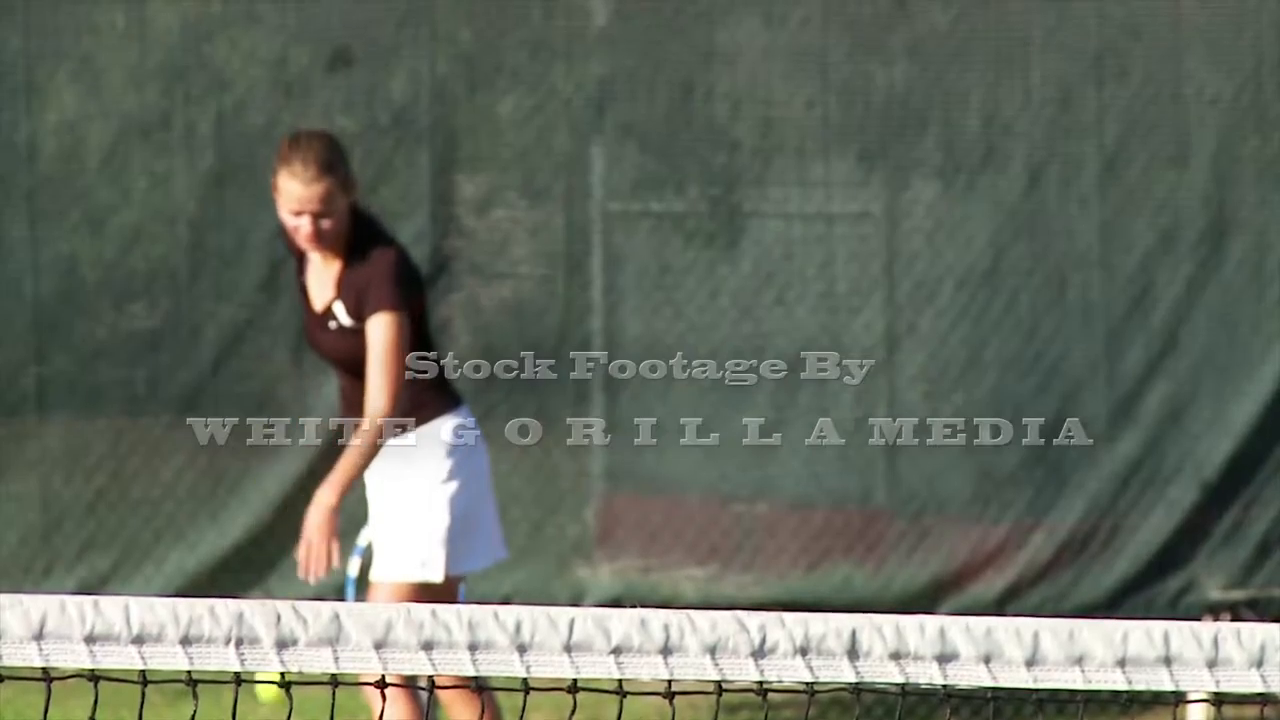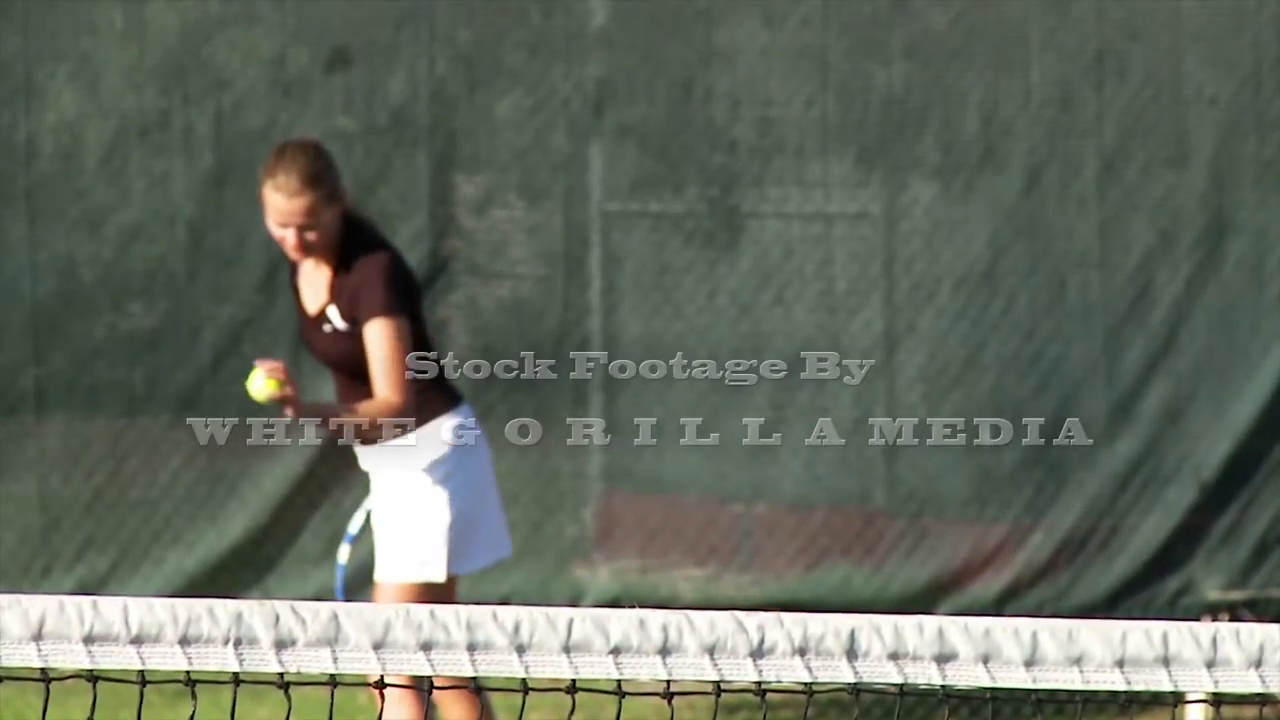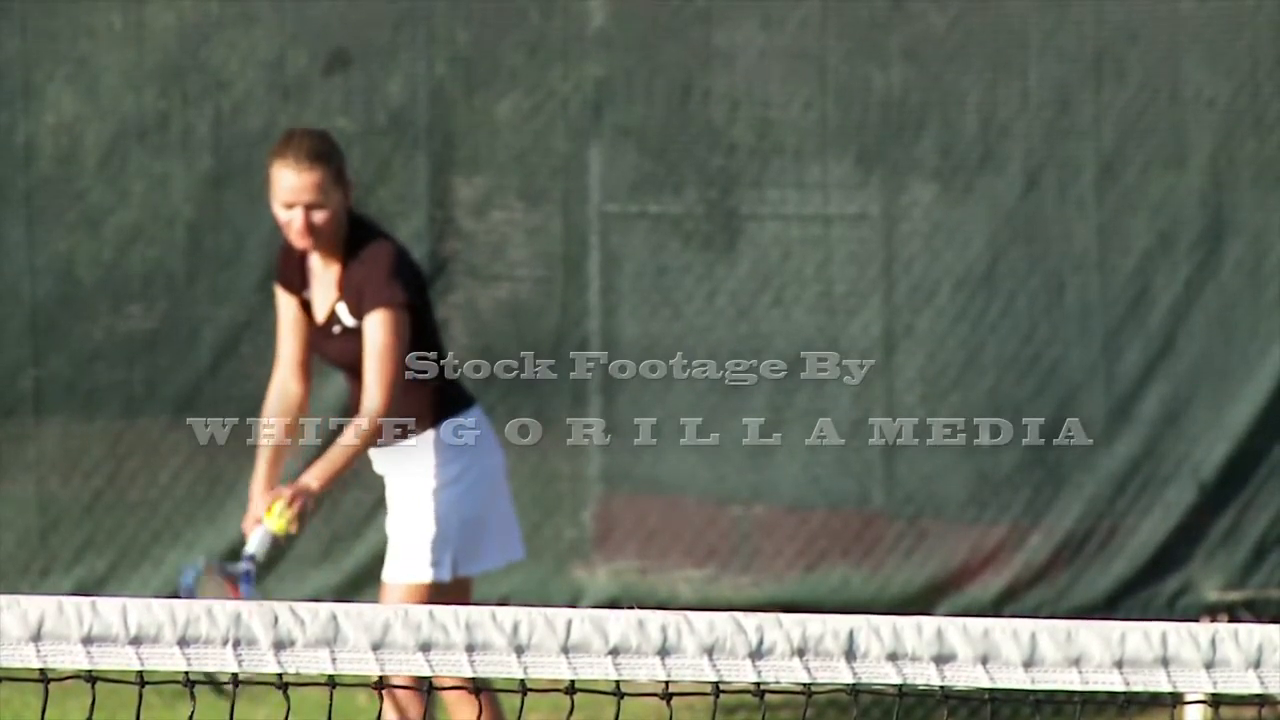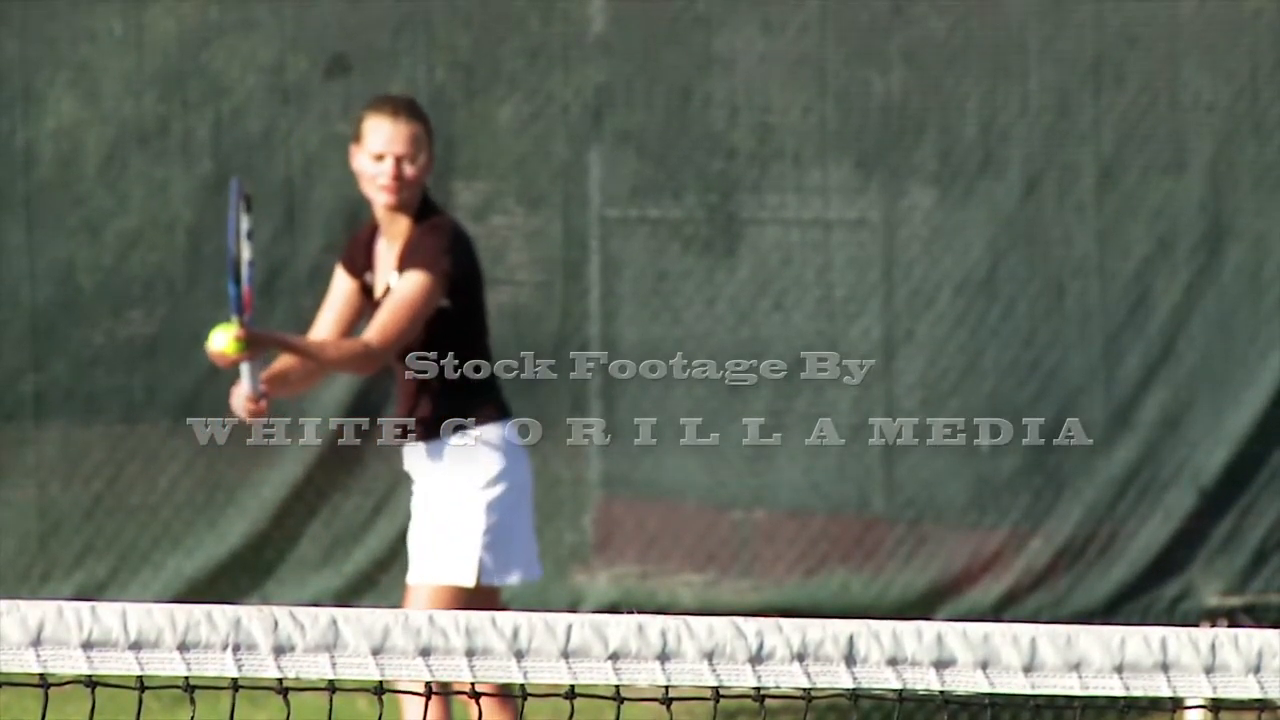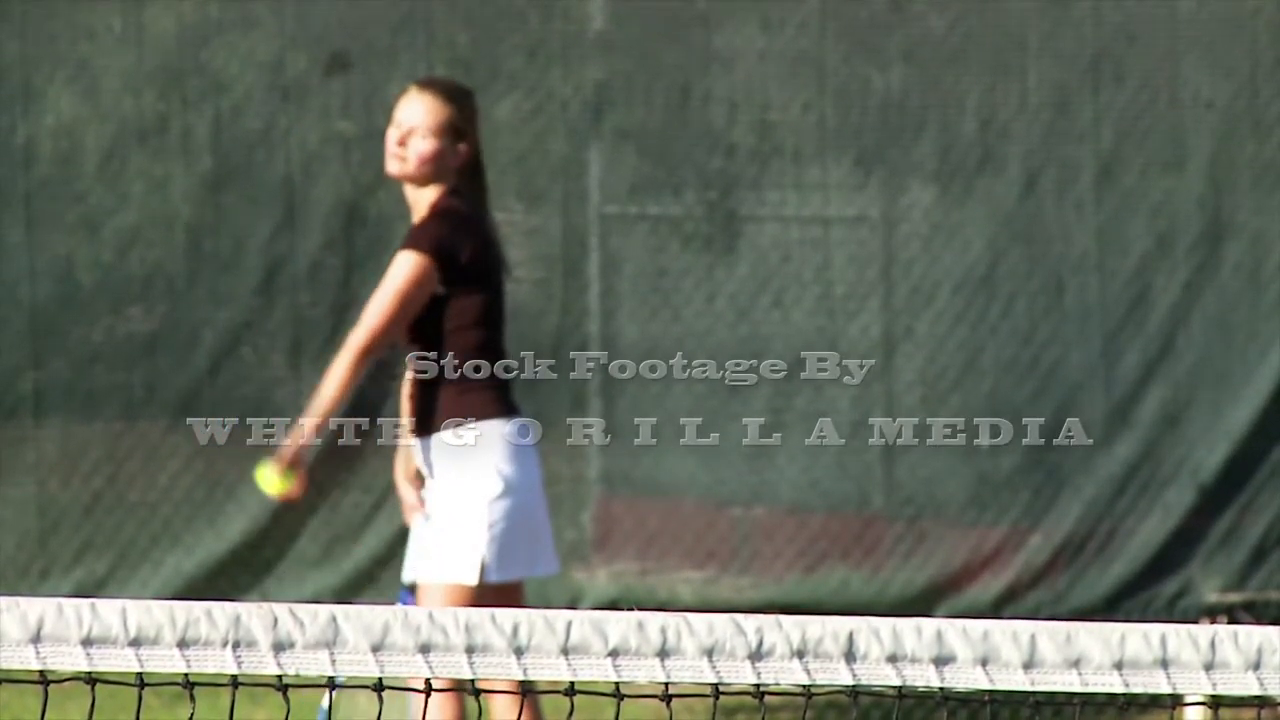
dt=1s
person 1, frame 1
left shoulder: (383, 268)
right shoulder: (304, 242)
left elbow: (384, 410)
left wrist: (326, 503)
left hip: (431, 454)
right hip: (392, 457)
person 1, frame 2
left shoulder: (374, 271)
right shoulder: (302, 248)
left elbow: (395, 403)
left wrist: (310, 413)
left hip: (431, 449)
right hip: (390, 457)
person 1, frame 3
left shoulder: (380, 267)
right shoulder: (294, 260)
left elbow: (376, 410)
right elbow: (289, 379)
left wrist: (310, 485)
right wrist: (262, 481)
left hip: (444, 452)
right hip: (405, 457)
person 1, frame 4
left shoulder: (440, 244)
right shoulder: (365, 246)
left elbow: (369, 353)
right elbow: (317, 351)
left wrist: (269, 339)
right wrist: (260, 384)
left hip: (472, 458)
right hip: (437, 460)
person 1, frame 5
left shoulder: (441, 230)
right shoulder: (448, 225)
left elbow: (365, 341)
left wrist: (300, 438)
right wrist: (414, 461)
left hip: (477, 455)
right hip: (462, 456)
